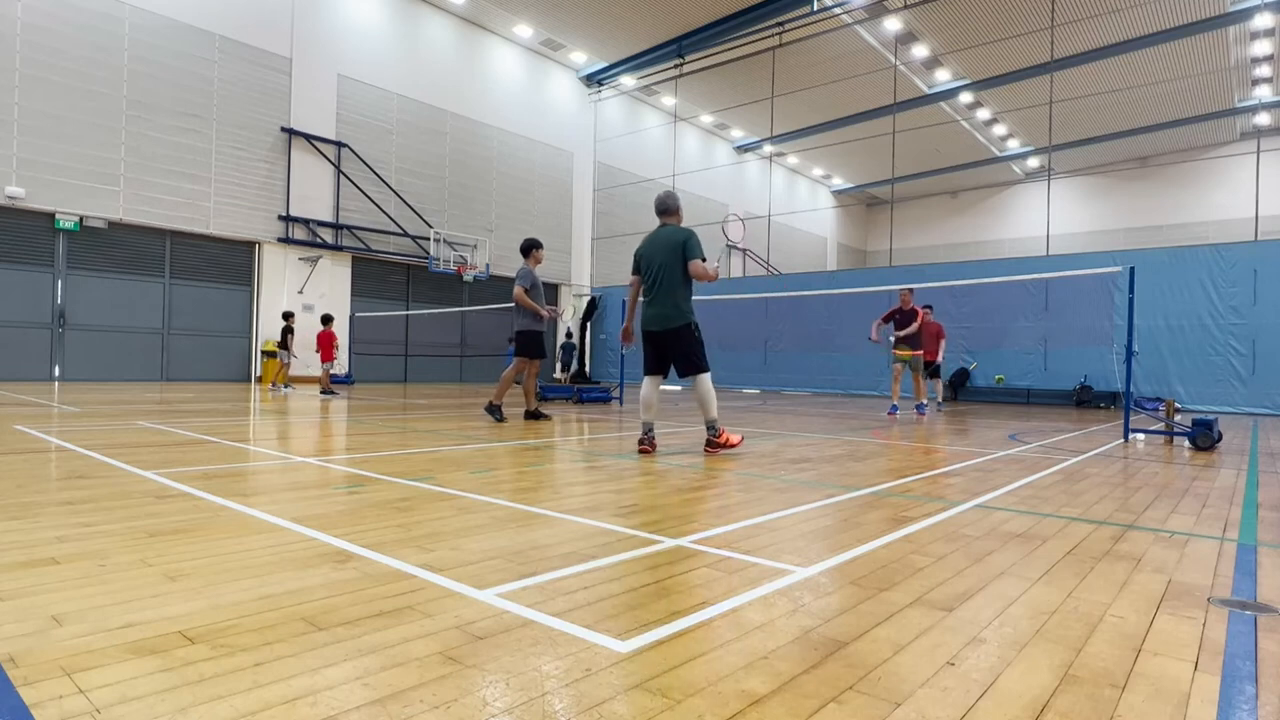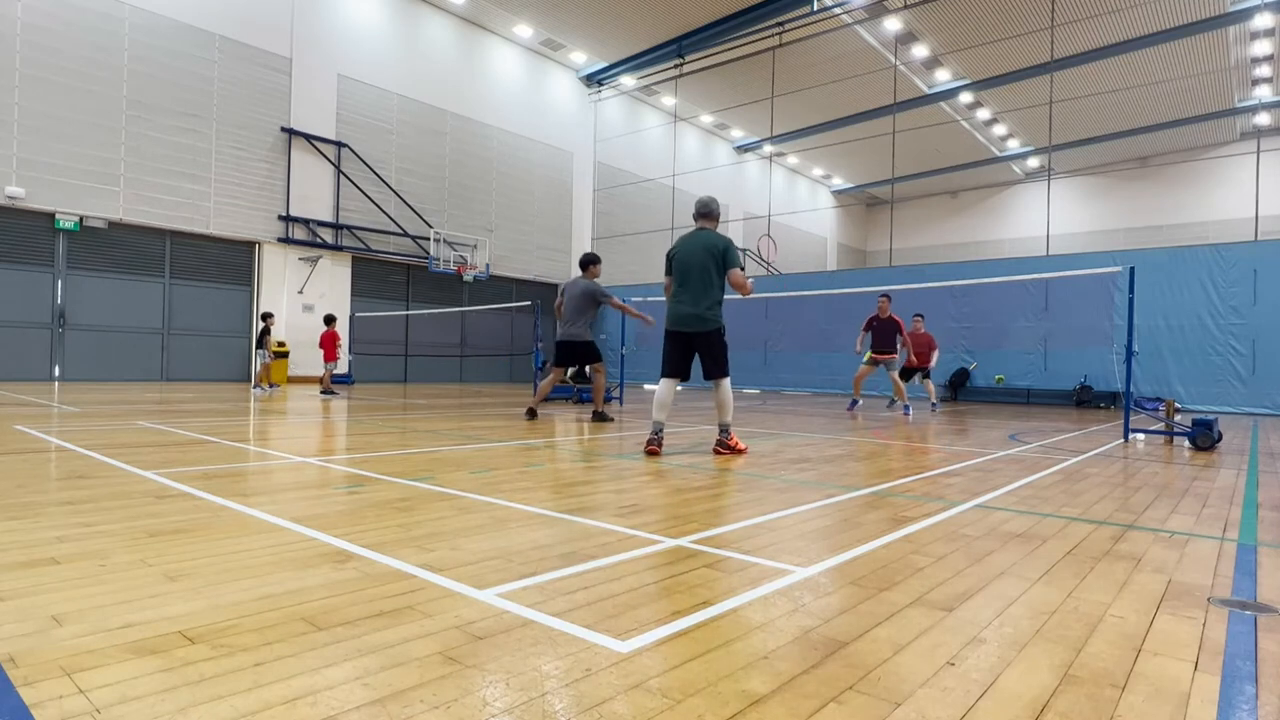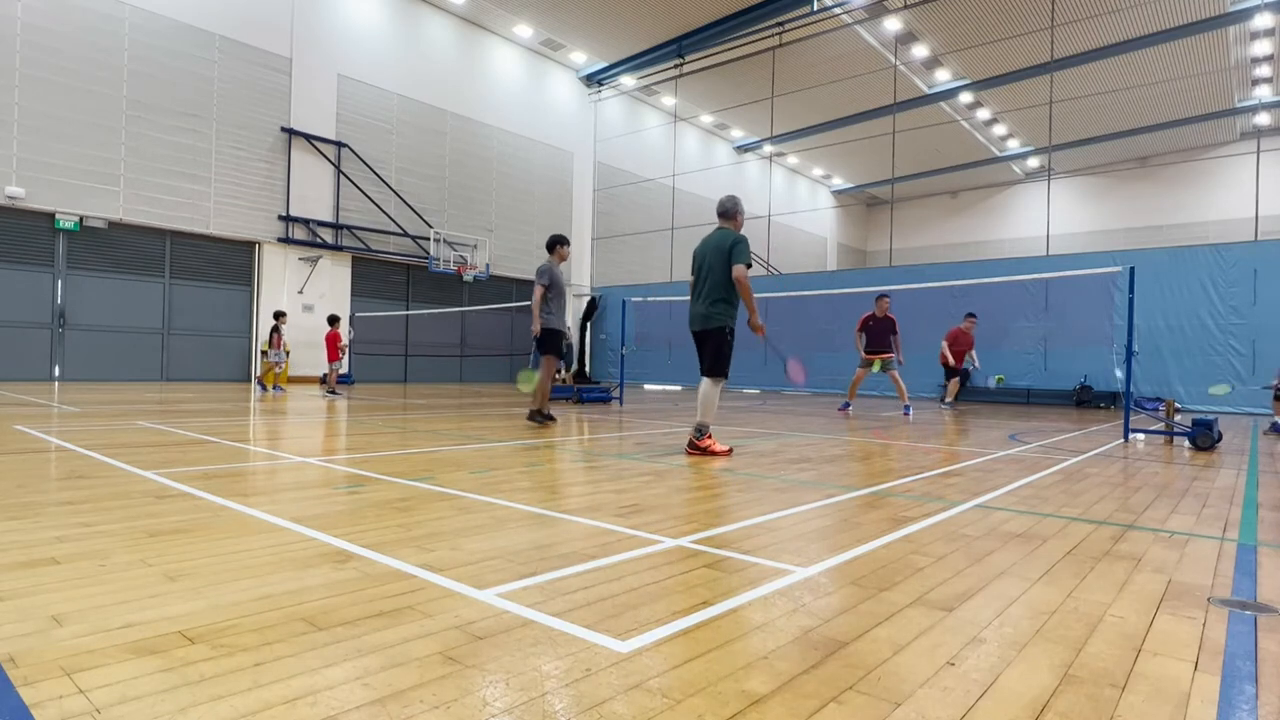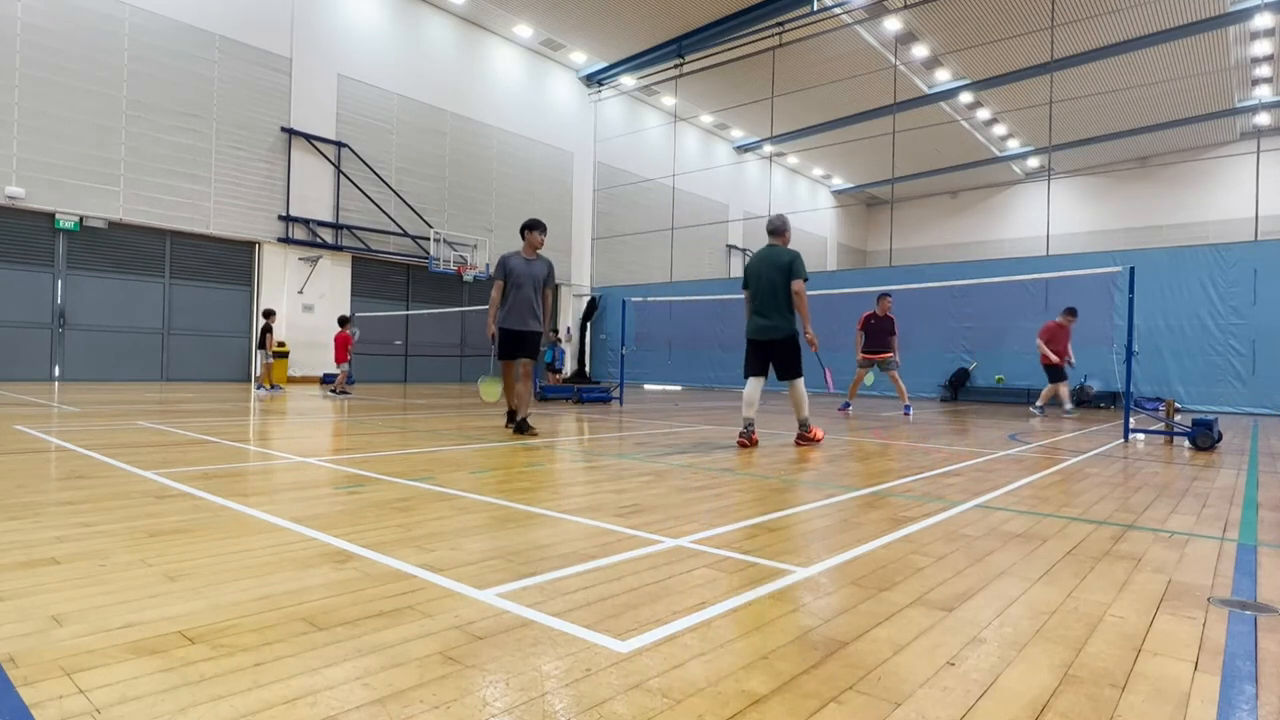
dt=1s
person 1, frame 1
left shoulder: (644, 244)
right shoulder: (686, 236)
left elbow: (634, 286)
right elbow: (696, 271)
left wrist: (628, 322)
right wrist: (712, 274)
left hip: (650, 322)
right hip: (680, 319)
left knee: (652, 377)
right knee: (701, 373)
left ankle: (646, 435)
right ankle: (714, 434)
person 1, frame 2
left shoulder: (677, 245)
right shoulder: (723, 243)
right elbow: (736, 280)
right wrist: (747, 288)
left hip: (676, 322)
right hip: (708, 322)
left knee: (669, 378)
right knee: (721, 378)
left ankle: (655, 435)
right ankle: (725, 438)
person 1, frame 3
left shoulder: (703, 243)
right shoulder: (737, 240)
right elbow: (739, 276)
right wrist: (753, 313)
left hip: (697, 318)
right hip: (719, 319)
left knee: (708, 375)
right knee: (715, 377)
left ankle: (700, 428)
right ankle: (700, 438)
person 1, frame 4
left shoulder: (753, 260)
right shoulder: (792, 257)
right elbow: (797, 291)
right wrist: (808, 327)
left hip: (755, 331)
right hip: (783, 331)
left knee: (754, 379)
right knee: (795, 379)
left ankle: (747, 430)
right ankle: (805, 430)
person 2, frame 1
left shoulder: (531, 273)
right shoulder: (526, 271)
right elbow: (517, 295)
left wrist: (543, 309)
right wrist: (540, 310)
left hip: (535, 329)
right hip: (527, 328)
left knee: (533, 369)
right knee: (519, 366)
left ankle: (531, 409)
right ankle: (494, 403)
person 2, frame 2
left shoulder: (569, 284)
right shoulder: (594, 288)
left elbow: (557, 307)
right elbow: (620, 306)
right wrist: (643, 317)
left hip: (563, 338)
right hip: (581, 338)
left knee: (555, 375)
right knee: (599, 371)
left ankle: (532, 408)
right ankle: (598, 412)
person 2, frame 3
left shoulder: (557, 271)
right shoulder: (547, 268)
right elbow: (537, 296)
left wrist: (564, 327)
right wrist: (536, 321)
left hip: (555, 327)
right hip: (548, 326)
left knee: (549, 369)
right knee: (547, 367)
left ankle: (544, 412)
right ankle: (535, 410)
person 2, frame 4
left shoulder: (546, 265)
right shoulder: (507, 260)
left elbow: (547, 297)
right elbow: (496, 292)
left wrist: (546, 326)
right wrist: (491, 321)
left hip: (533, 328)
right hip: (507, 326)
left knee: (526, 372)
right knee: (508, 371)
left ankle: (522, 420)
right ankle: (512, 410)
